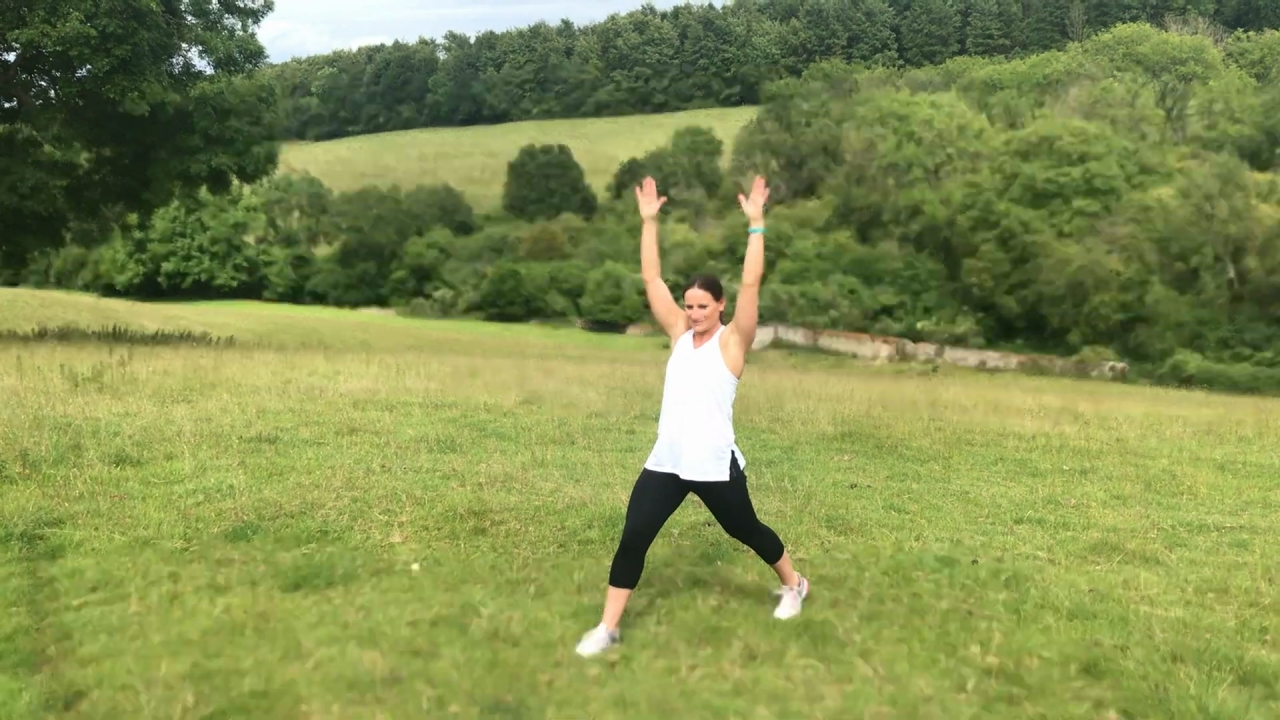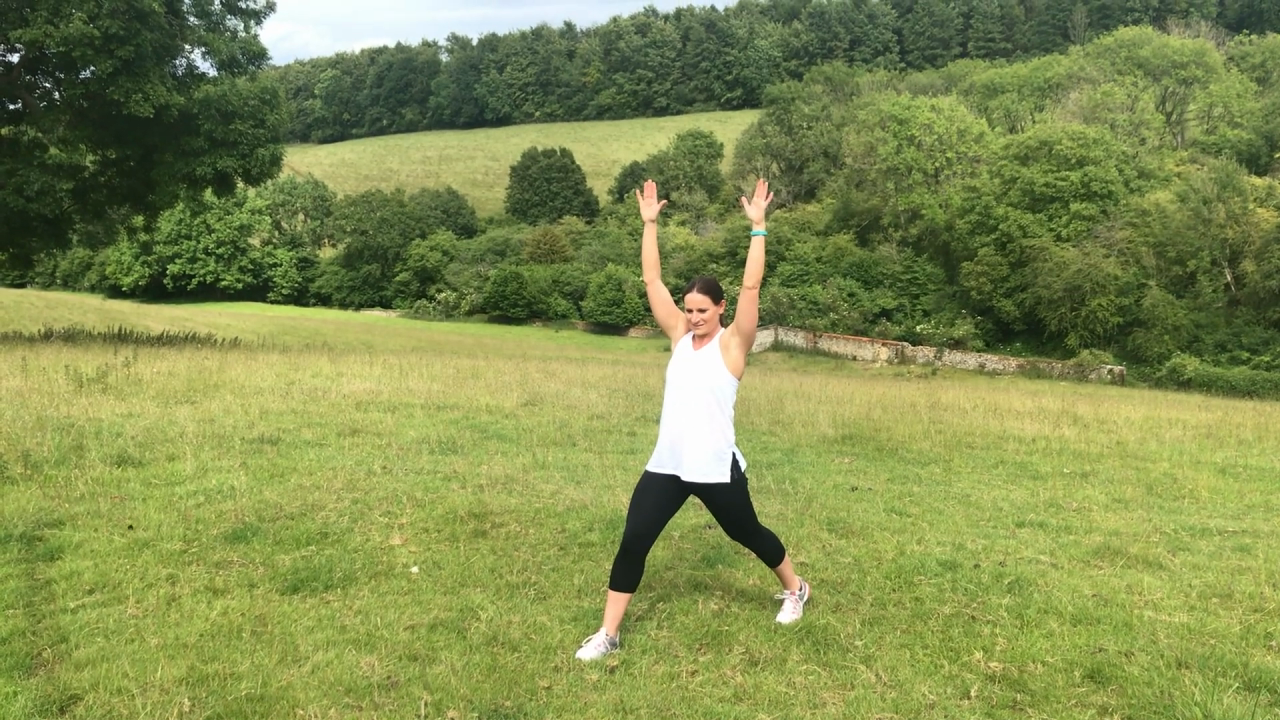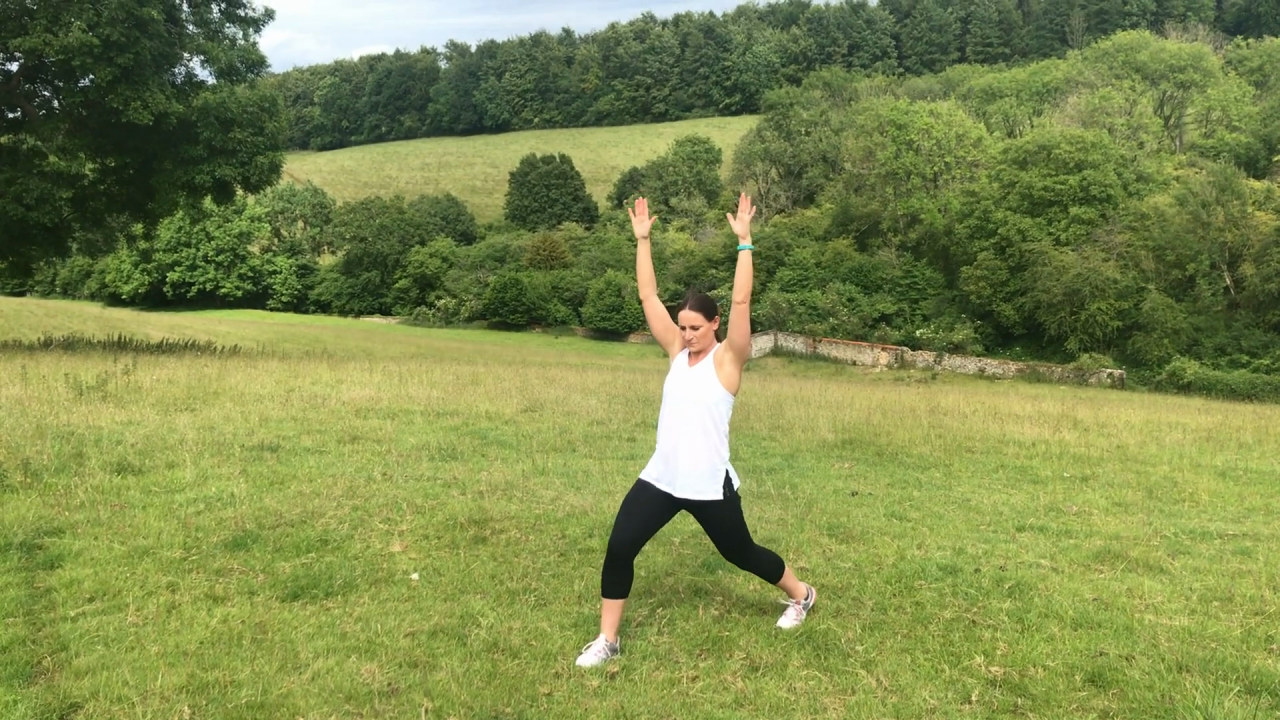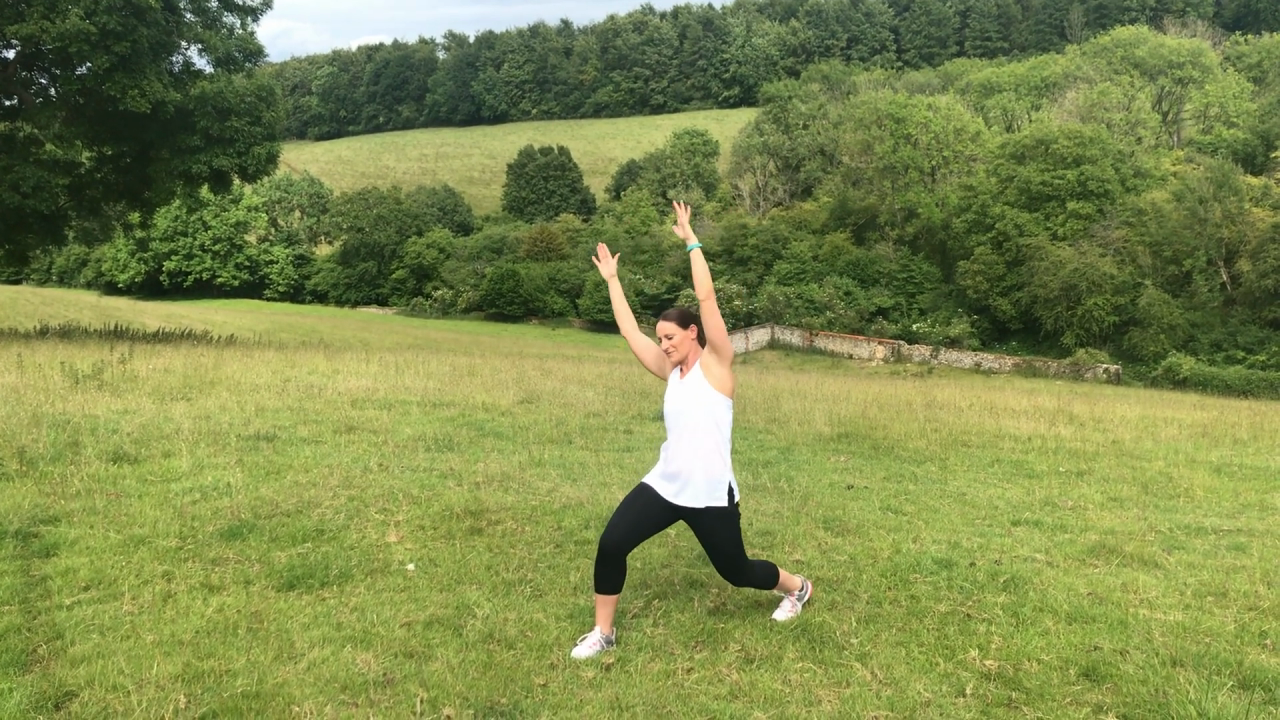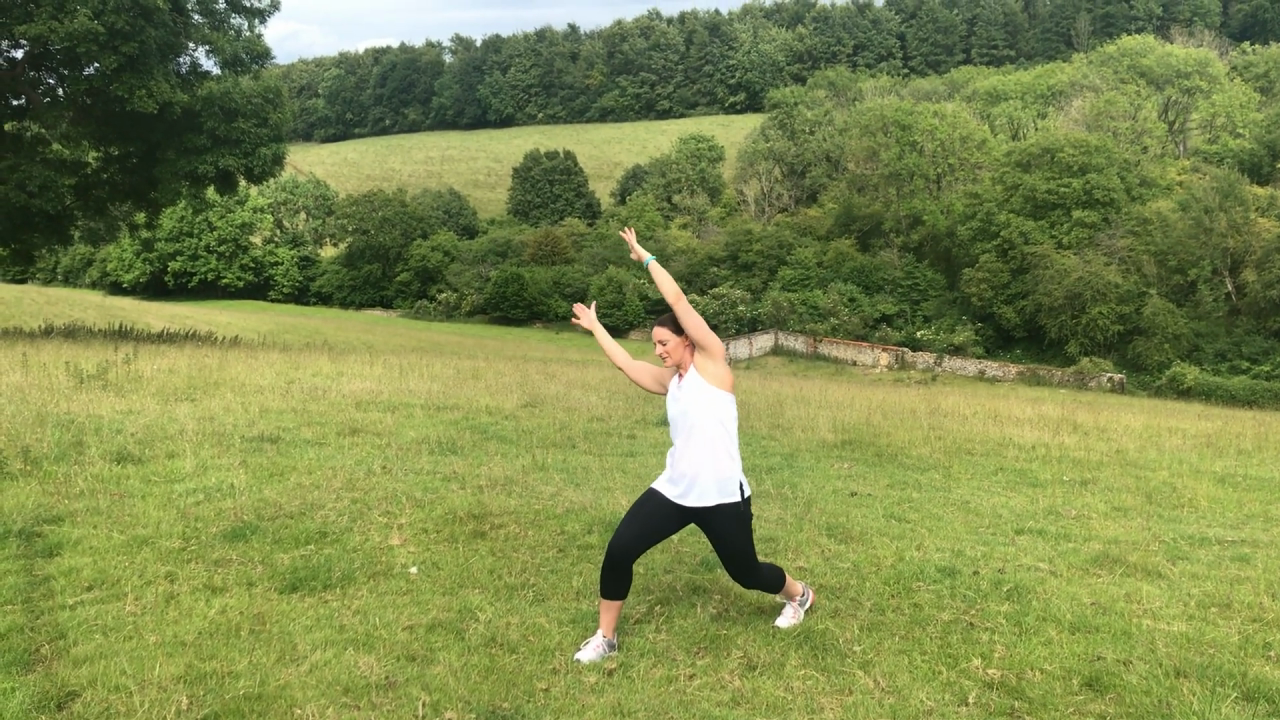
dt=1s
person 1, frame 1
left shoulder: (732, 341)
right shoulder: (679, 333)
left elbow: (751, 284)
right elbow: (651, 278)
left wrist: (756, 224)
right wrist: (649, 221)
left hip: (715, 466)
right hip: (666, 463)
left knee: (747, 531)
right knee: (632, 540)
left ankle: (794, 585)
right ankle: (608, 629)
person 1, frame 2
left shoulder: (733, 343)
right shoulder: (680, 335)
left elbow: (751, 287)
right elbow: (652, 280)
left wrist: (758, 227)
right wrist: (650, 223)
left hip: (717, 468)
right hip: (667, 465)
left knee: (749, 534)
right knee: (633, 543)
left ankle: (795, 589)
right ankle: (608, 634)
person 1, frame 3
left shoulder: (727, 359)
right shoulder: (677, 352)
left elbow: (741, 301)
right elbow: (648, 296)
left wrist: (744, 241)
right wrist: (642, 239)
left hip: (709, 484)
right hip: (661, 477)
left knee: (742, 553)
right knee: (619, 548)
left ankle: (800, 595)
right ankle: (607, 640)
person 1, frame 4
left shoulder: (716, 363)
right shoulder: (670, 370)
left elbow: (707, 298)
right elbow: (631, 332)
left wrist: (690, 240)
right wrist: (612, 280)
left hip: (711, 495)
right hip: (665, 486)
left knee: (737, 571)
right knee: (611, 545)
left ankle: (797, 587)
right ankle: (603, 632)
person 1, frame 5
left shoulder: (711, 362)
right shoulder: (669, 379)
left elbow: (679, 303)
right elbow: (623, 361)
left wrist: (646, 257)
right wrist: (594, 325)
left hip: (721, 496)
right hip: (674, 490)
left knee: (745, 573)
right knee: (618, 552)
left ankle: (800, 594)
right ankle: (605, 637)
